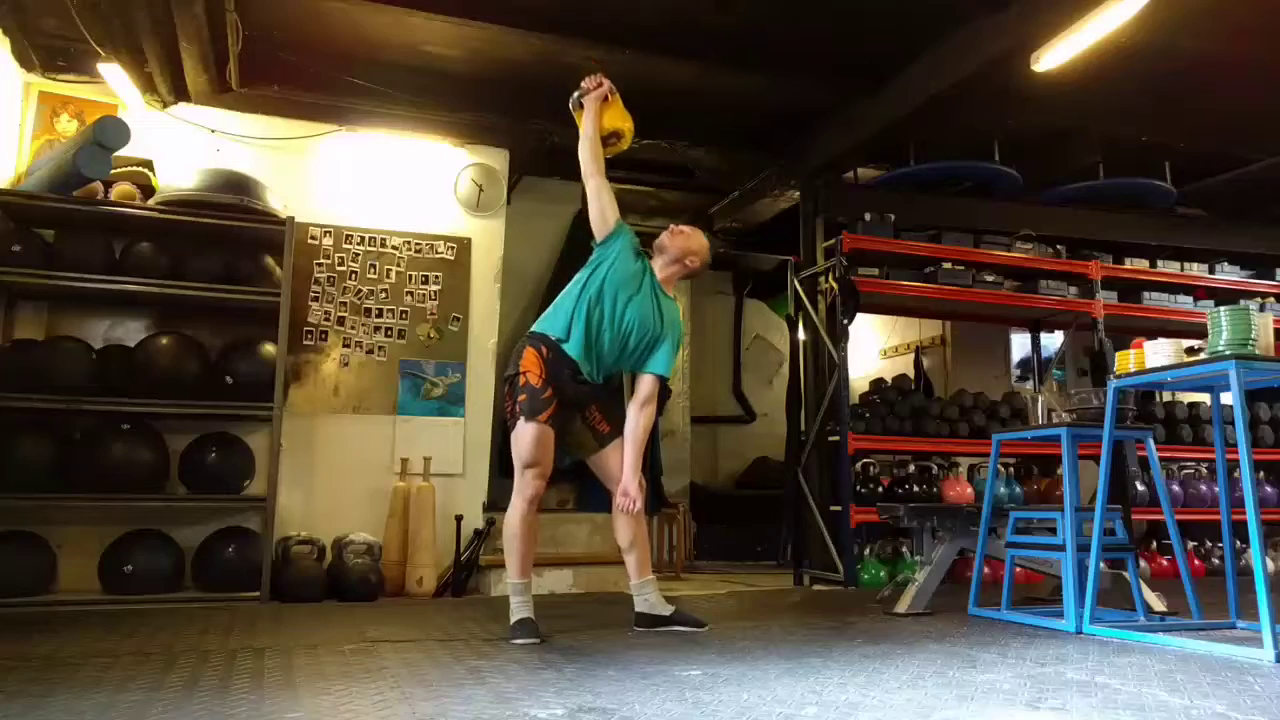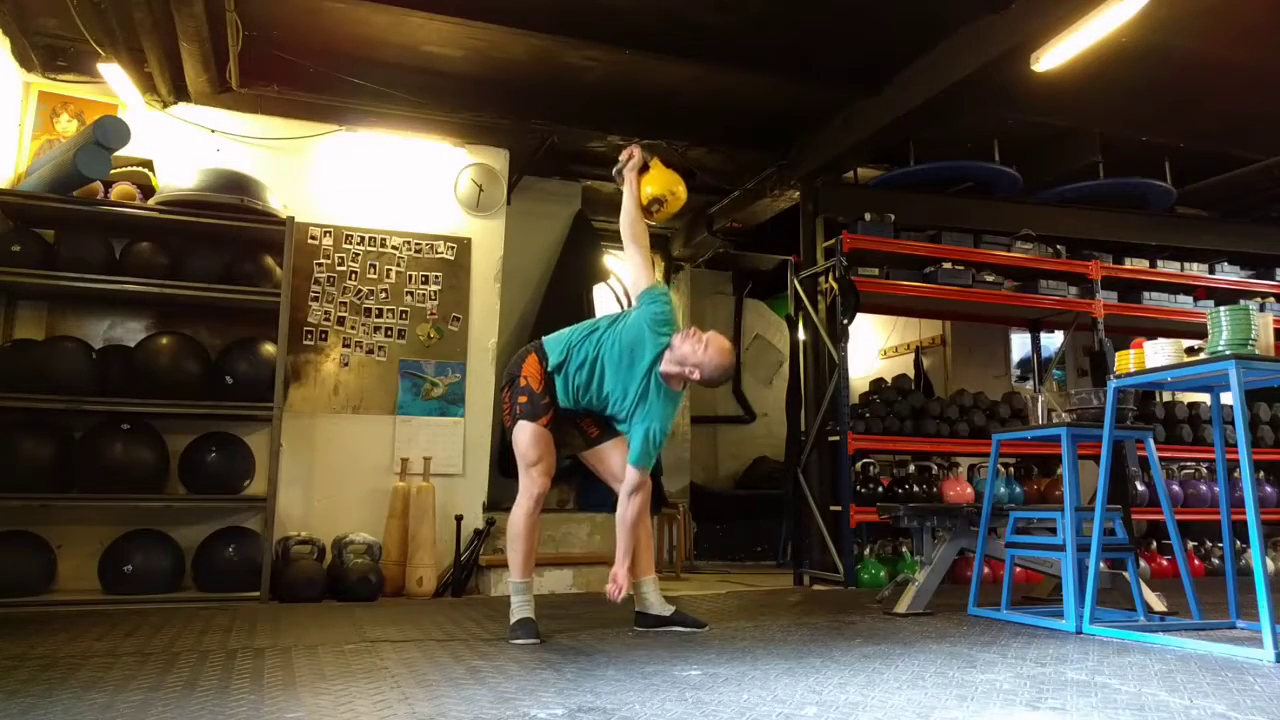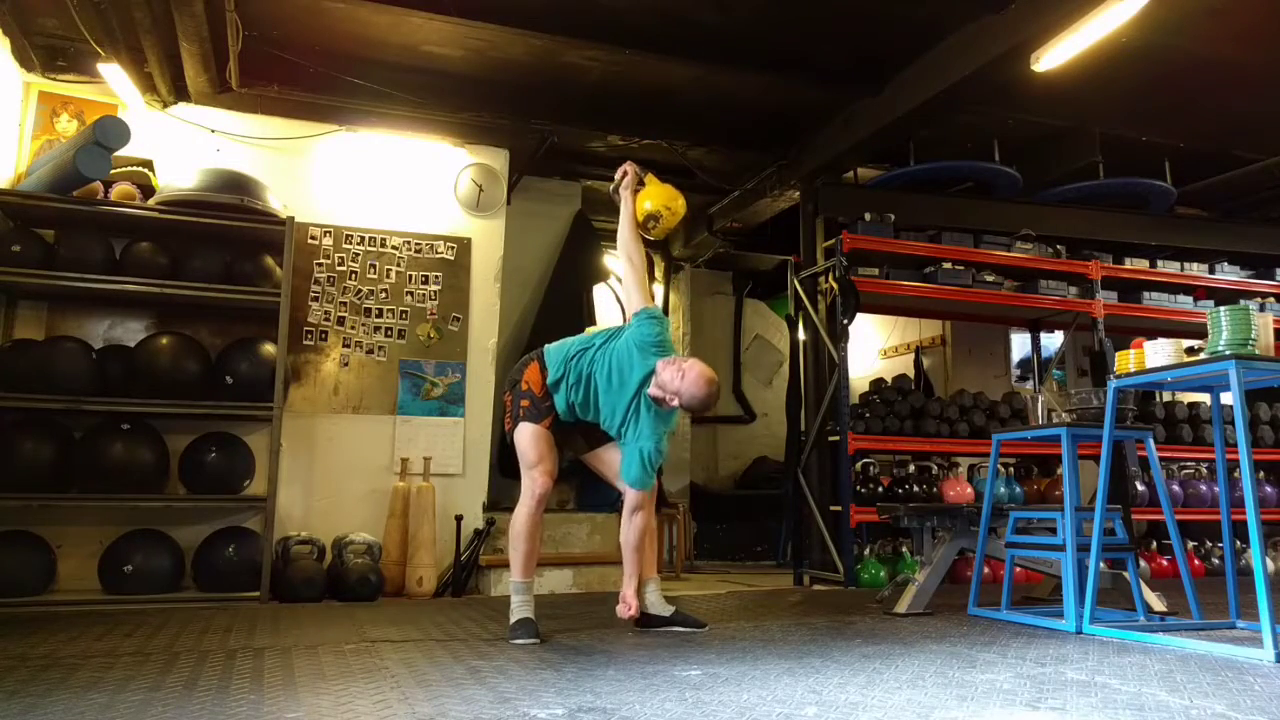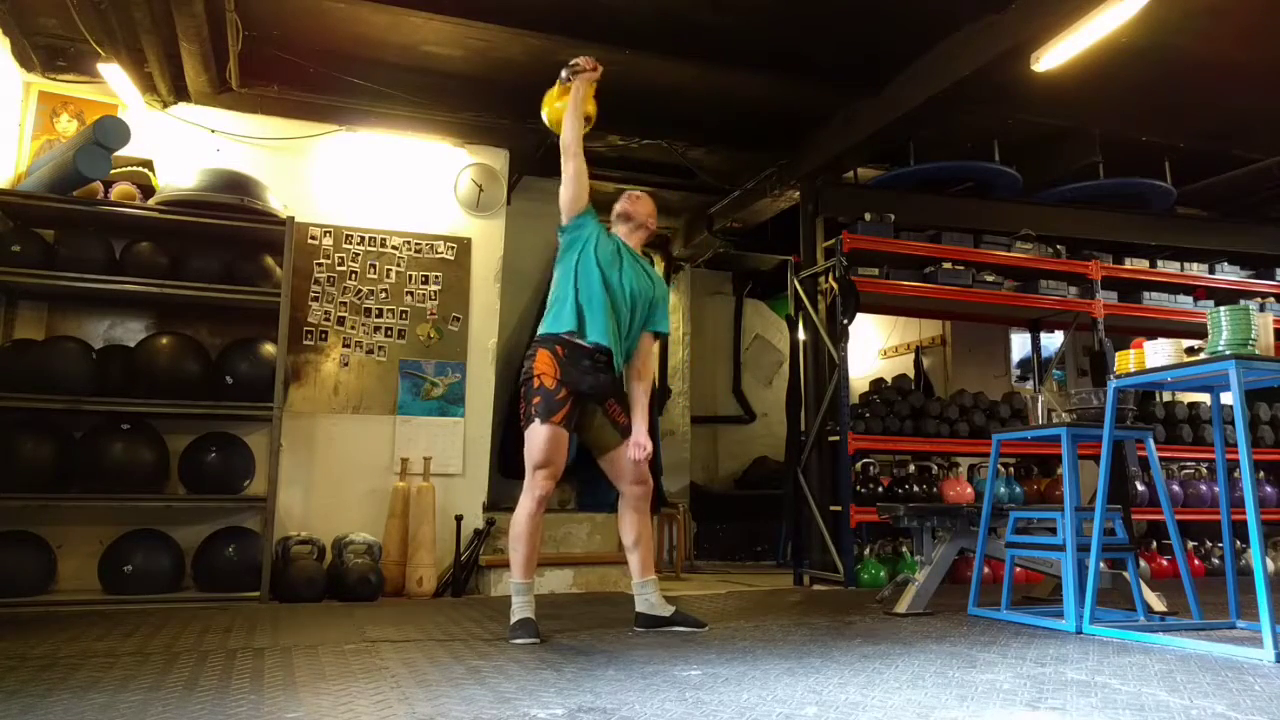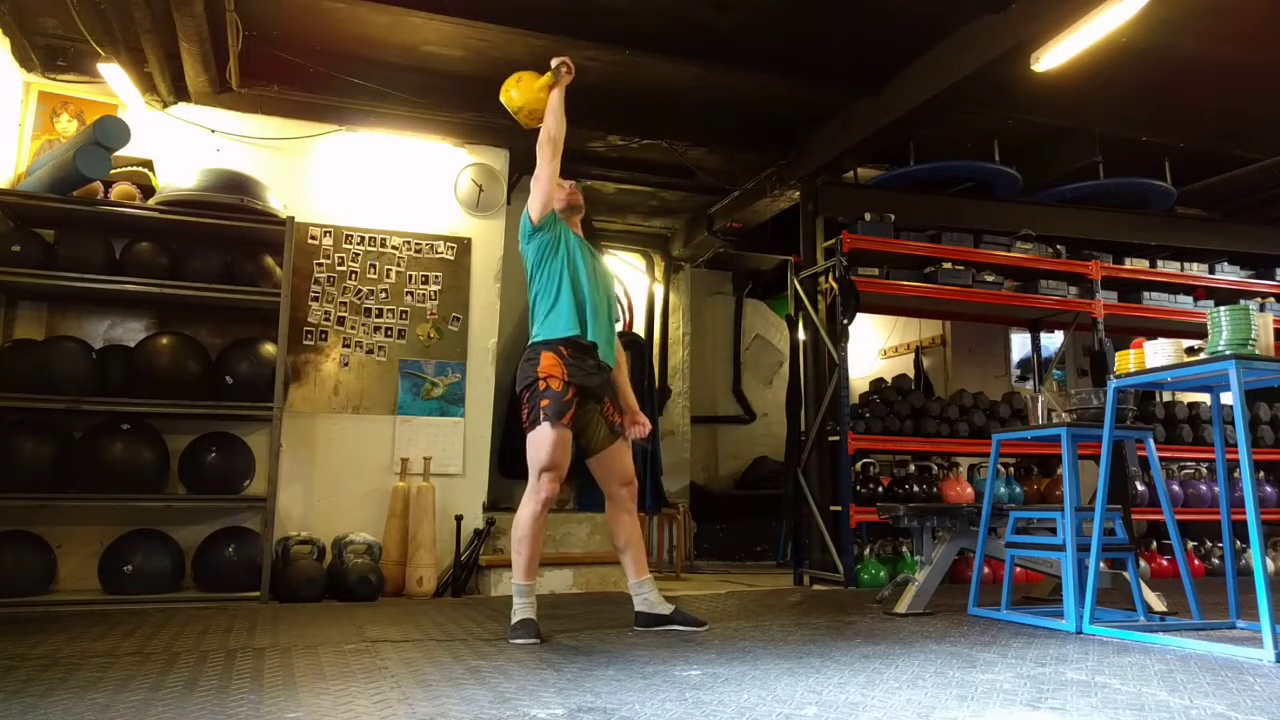
dt=1s
person 1, frame 1
left shoulder: (669, 324)
right shoulder: (621, 251)
left elbow: (643, 401)
right elbow: (593, 173)
left wrist: (632, 469)
right wrist: (593, 106)
left hip: (591, 385)
right hip: (543, 361)
left knee: (630, 491)
right knee: (531, 485)
left ankle: (649, 604)
right ankle: (520, 610)
person 1, frame 2
left shoulder: (657, 411)
right shoulder: (659, 321)
left elbow: (633, 489)
right elbow: (635, 243)
left wrist: (623, 564)
right wrist: (632, 177)
left hip: (581, 406)
right hip: (538, 371)
left knee: (638, 484)
right knee: (536, 486)
left ankle: (650, 604)
right ankle: (520, 610)
person 1, frame 3
left shoulder: (649, 434)
right shoulder: (653, 342)
left elbow: (635, 509)
right elbow: (632, 263)
left wrist: (631, 586)
right wrist: (627, 195)
left hip: (580, 412)
right hip: (539, 379)
left knee: (643, 489)
right knee: (539, 485)
left ankle: (650, 601)
right ankle: (521, 609)
person 1, frame 4
left shoulder: (653, 283)
right shoulder: (586, 233)
left elbow: (643, 363)
right elbow: (571, 154)
left wrist: (640, 426)
right wrist: (580, 86)
left hip: (606, 378)
right hip: (557, 362)
left knee: (638, 485)
right knee: (539, 486)
left ankle: (649, 604)
right ankle: (521, 609)
person 1, frame 5
left shoulder: (595, 260)
right shoulder: (541, 231)
right elbow: (549, 150)
left wrist: (629, 403)
right wrist: (559, 85)
left hip: (595, 376)
right hip: (553, 363)
left knee: (624, 487)
right knee: (544, 486)
left ankle: (648, 603)
right ankle: (522, 608)
